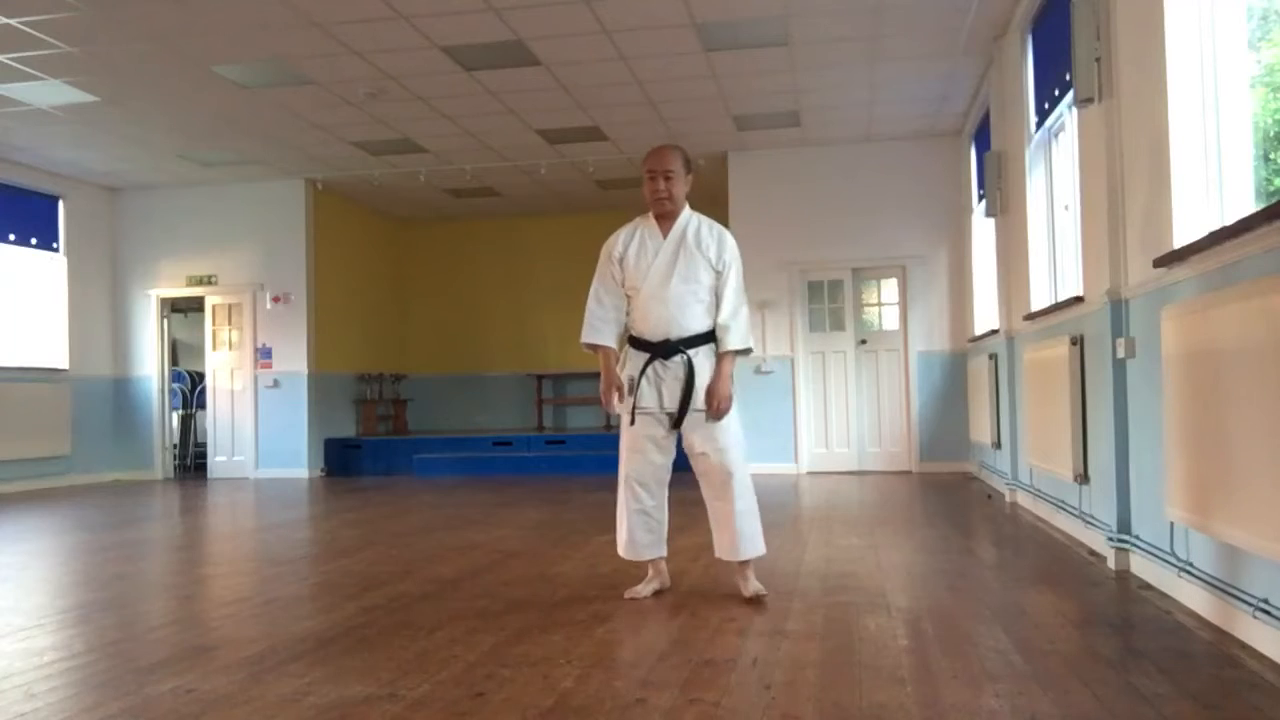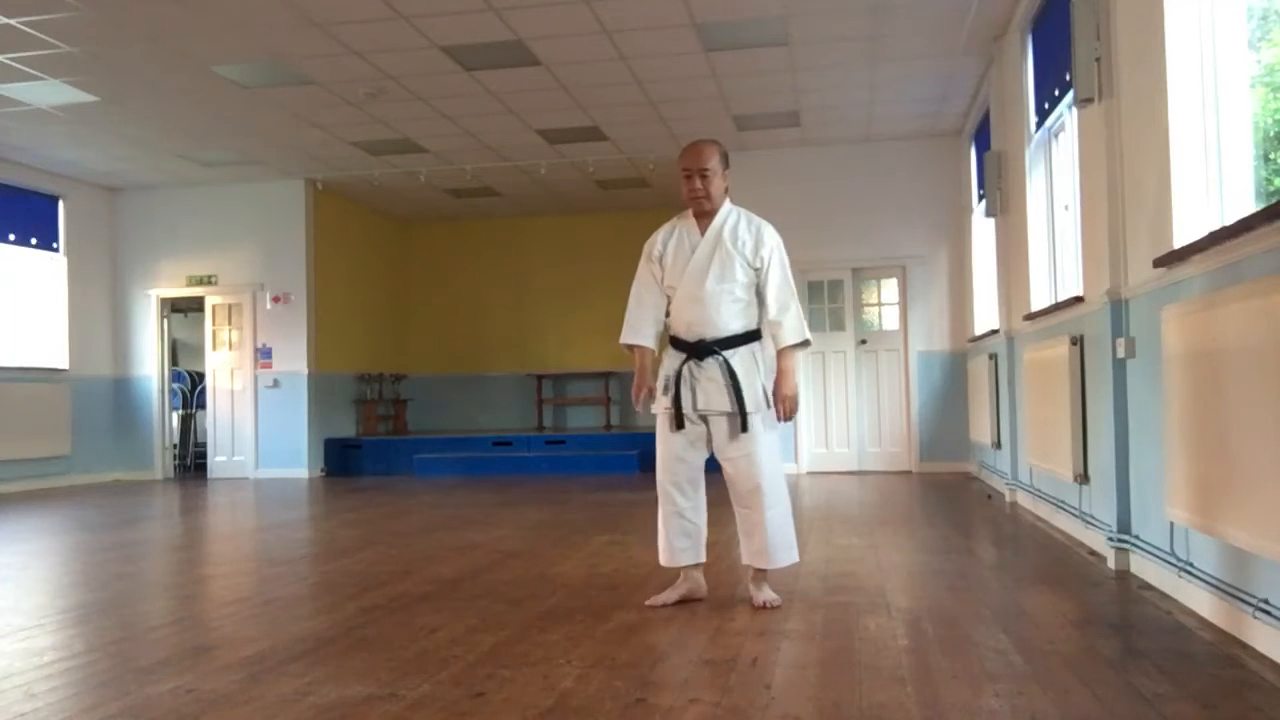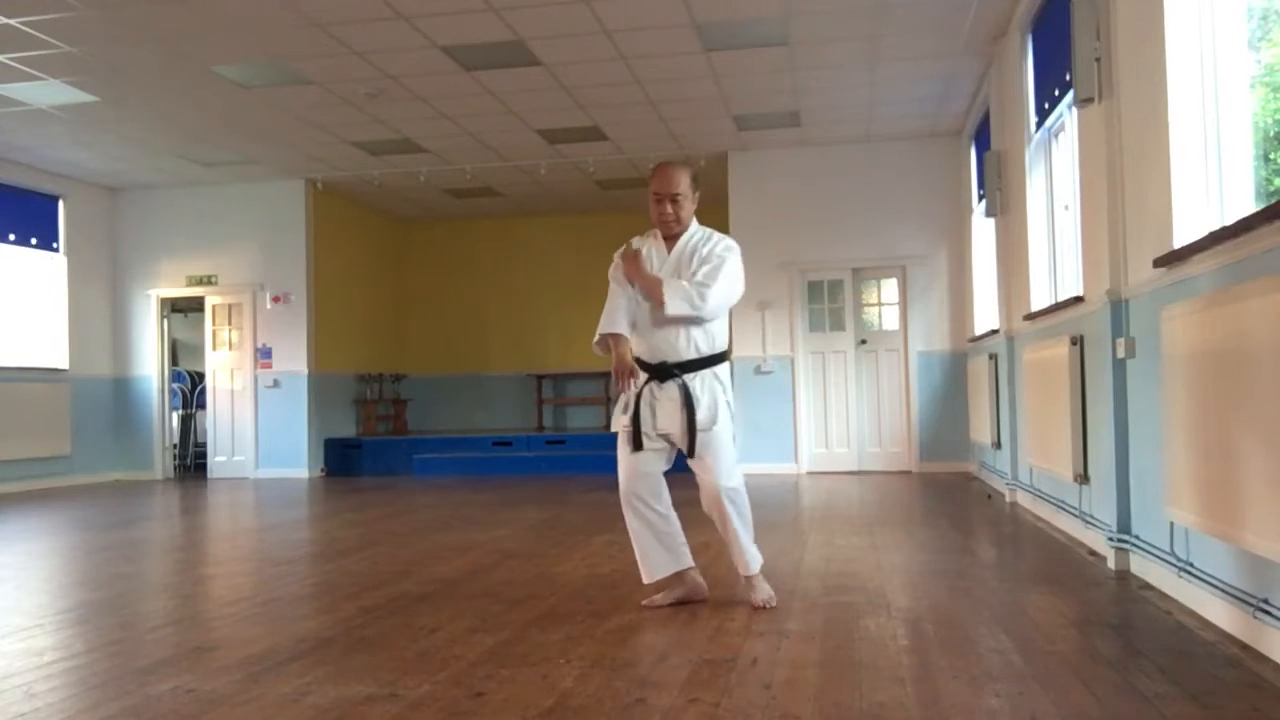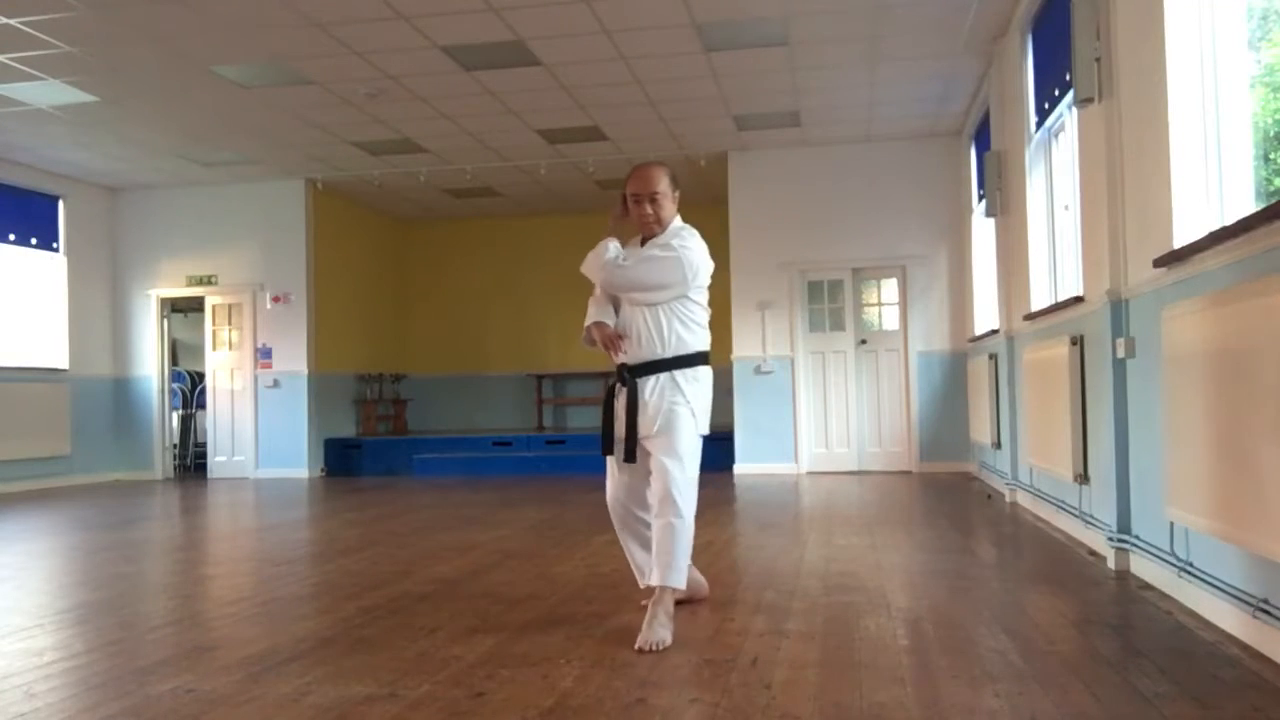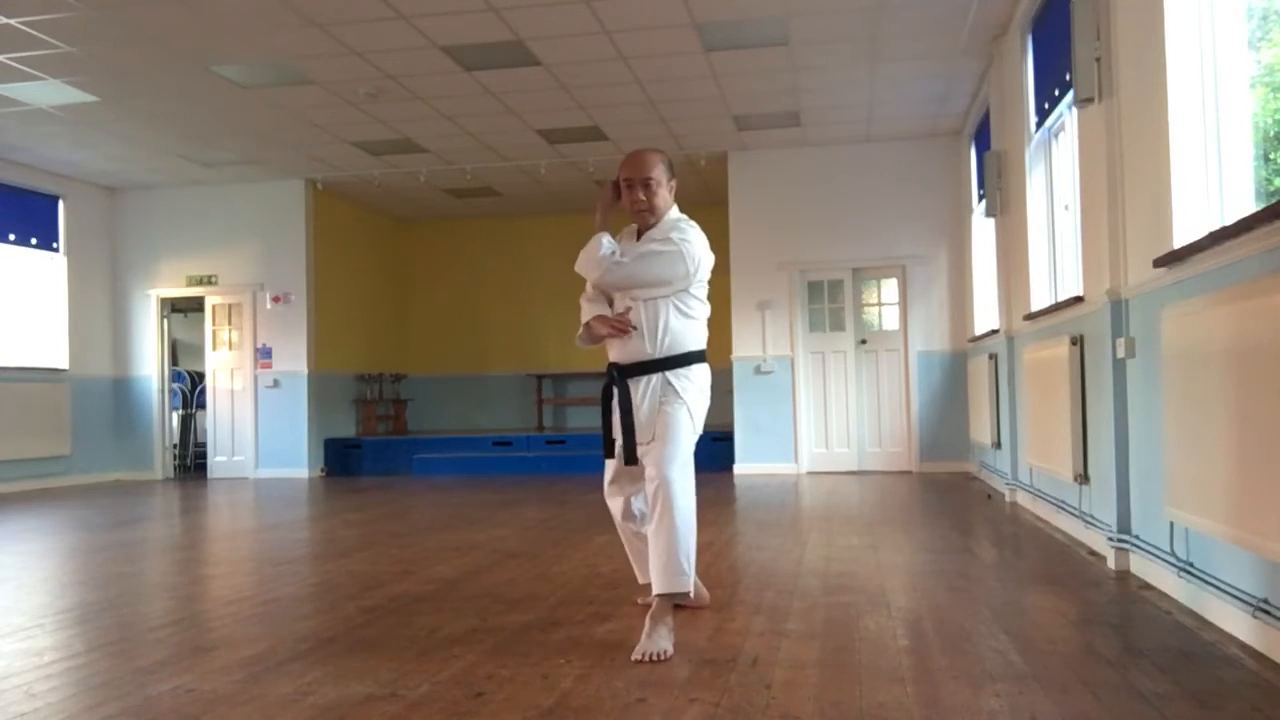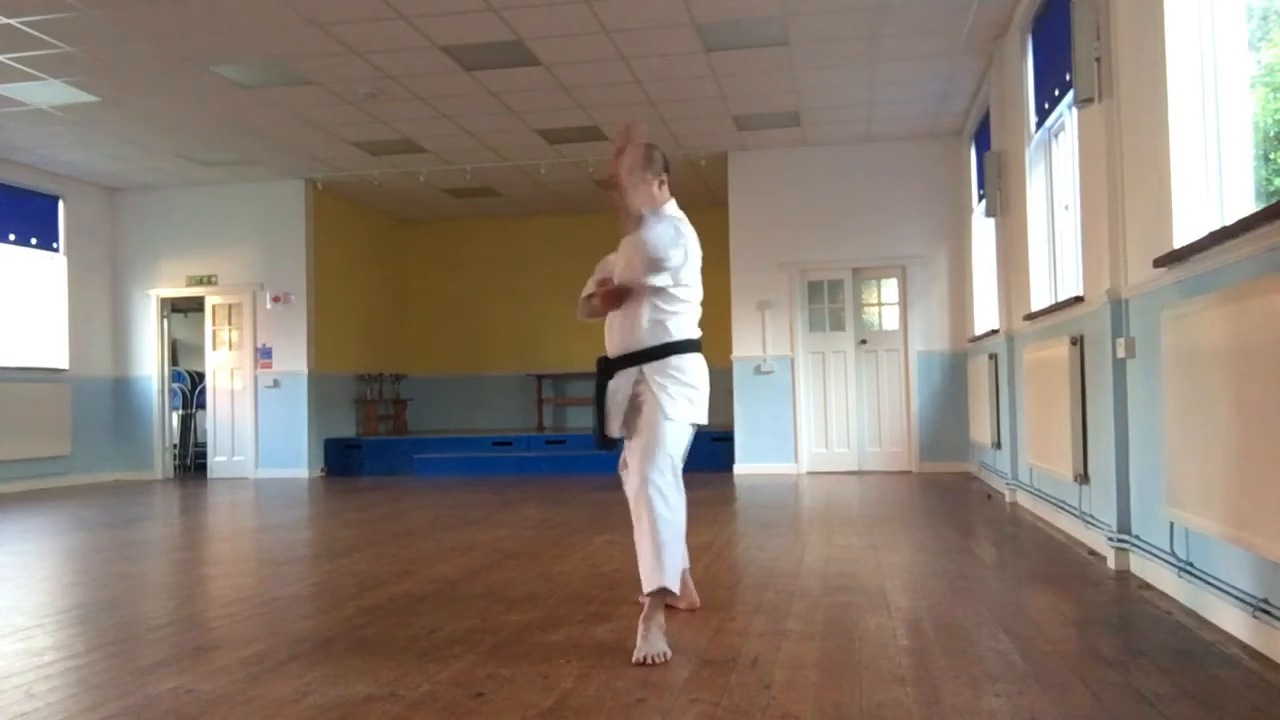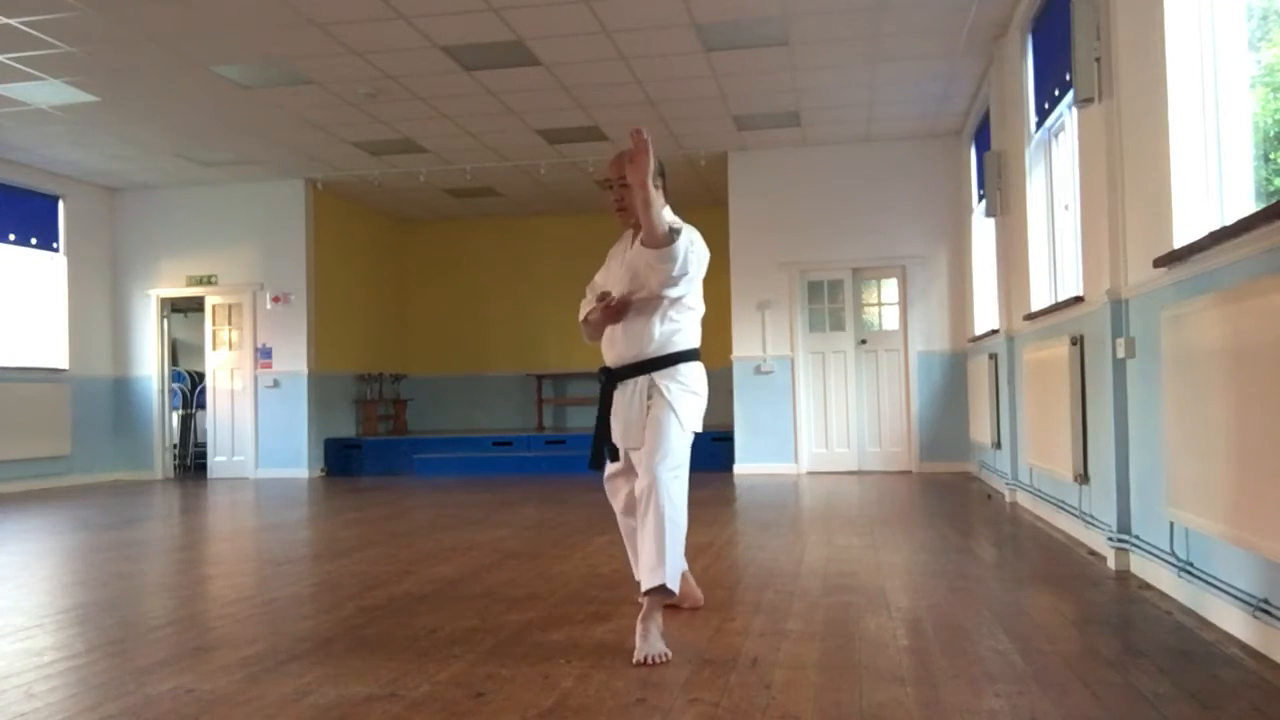
dt=0.7s
person 1, frame 1
left shoulder: (715, 238)
right shoulder: (622, 243)
left elbow: (732, 311)
right elbow: (606, 309)
left wrist: (724, 374)
right wrist: (608, 369)
left hip: (701, 366)
right hip: (643, 369)
left knee: (725, 468)
right knee: (641, 474)
left ankle: (743, 566)
right ankle: (656, 569)
person 1, frame 2
left shoulder: (757, 233)
right shoulder: (664, 240)
left elbow: (780, 305)
right elbow: (647, 307)
left wrist: (785, 372)
right wrist: (643, 368)
left hip: (739, 366)
right hip: (681, 368)
left knee: (755, 474)
right knee: (677, 475)
left ankle: (759, 577)
right ankle: (690, 575)
person 1, frame 3
left shoulder: (720, 249)
right shoulder: (632, 254)
left elbow: (700, 301)
right elbow: (618, 309)
left wrist: (643, 278)
right wrist: (620, 352)
left hip: (700, 384)
right hip: (645, 387)
left knee: (721, 482)
right knee: (636, 485)
left ankle: (752, 573)
right ankle: (684, 577)
person 1, frame 4
left shoulder: (684, 249)
right shoulder: (634, 251)
left elbow: (605, 273)
right elbow: (603, 298)
left wrist: (612, 231)
right wrist: (598, 328)
left hip: (677, 385)
right hip: (633, 388)
left knee: (672, 486)
right knee: (625, 496)
left ankle: (663, 603)
right ankle: (683, 579)
person 1, frame 5
left shoulder: (684, 241)
right shoulder: (629, 241)
left elbow: (601, 271)
right elbow: (594, 294)
left wrist: (601, 218)
right wrist: (598, 322)
left hip: (673, 383)
right hip: (629, 386)
left knee: (667, 481)
right knee: (624, 492)
left ankle: (662, 611)
right ankle: (681, 585)
person 1, frame 6
left shoulder: (673, 229)
right shoulder: (634, 238)
left elbow: (652, 250)
right elbow: (595, 293)
left wrist: (629, 170)
right wrist: (602, 295)
left hip: (669, 373)
right hip: (637, 377)
left knee: (653, 478)
right knee: (643, 481)
left ankle: (654, 613)
right ankle: (677, 584)
person 1, frame 7
left shoulder: (683, 238)
right shoulder: (619, 250)
left elbow: (667, 266)
right elbow: (591, 306)
left wrist: (646, 189)
right wrist: (599, 315)
left hip: (669, 381)
right hip: (627, 386)
left knee: (659, 480)
right knee: (625, 490)
left ankle: (652, 613)
right ankle: (676, 582)
